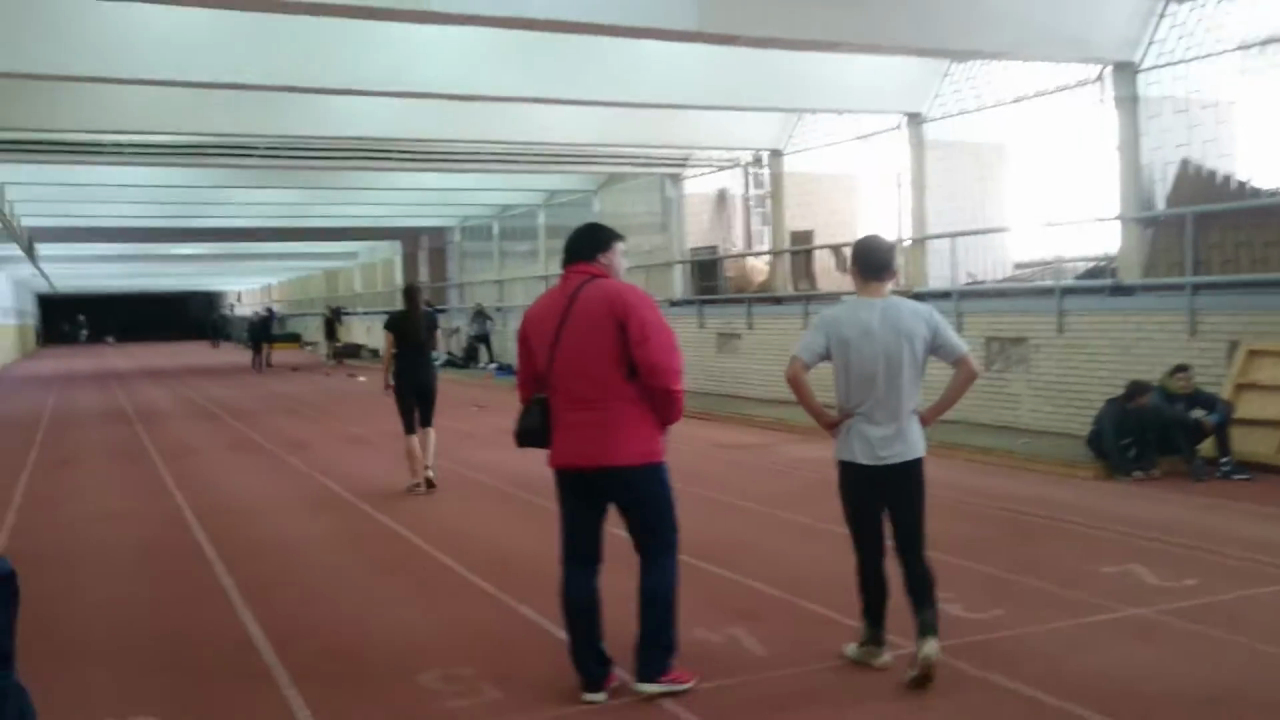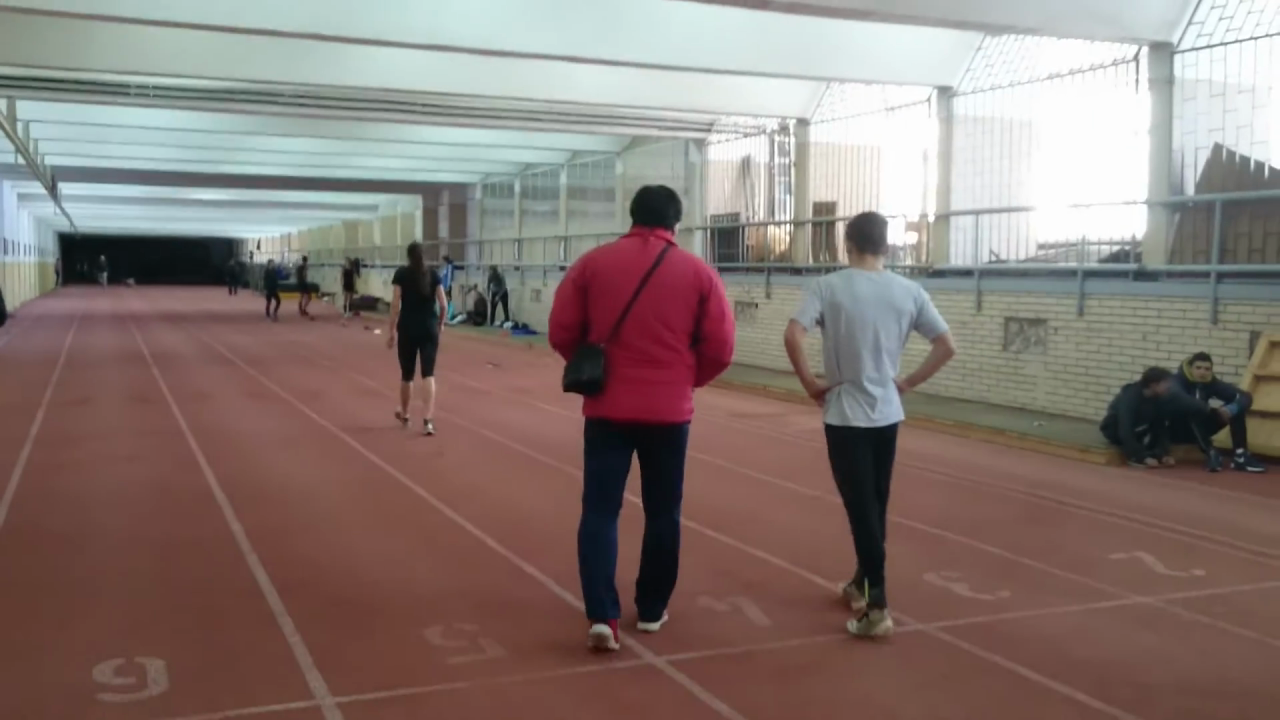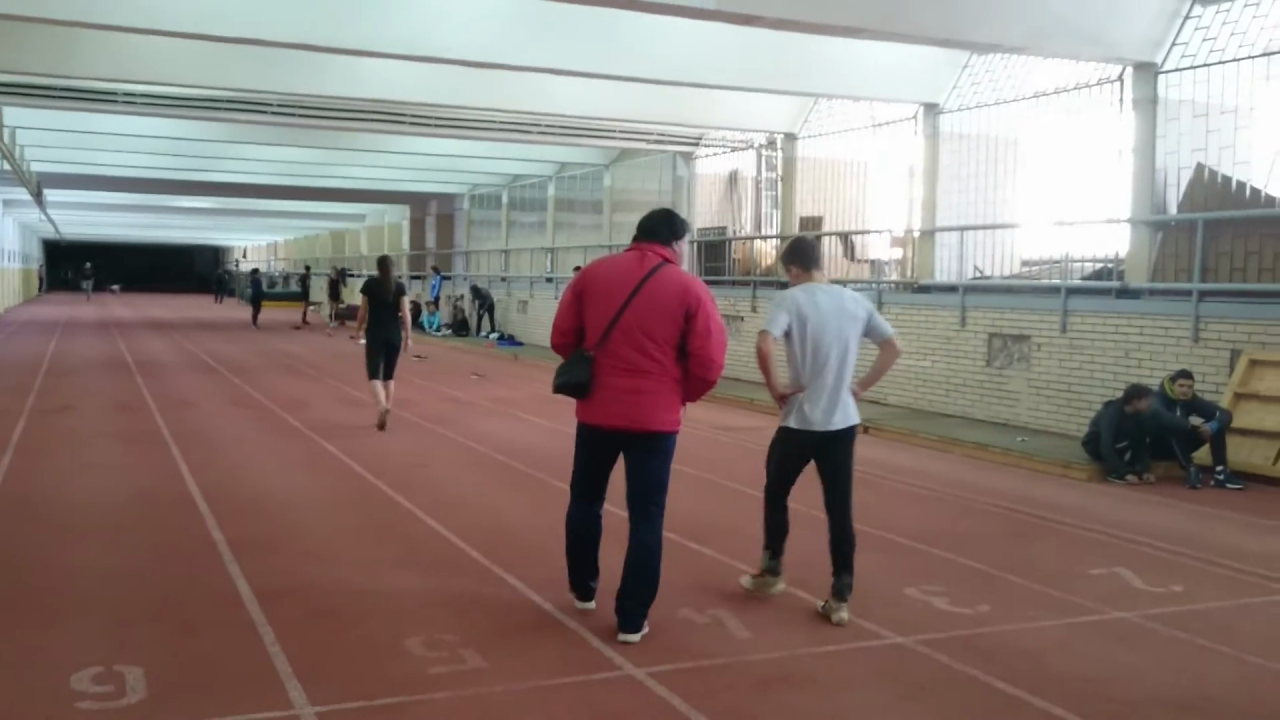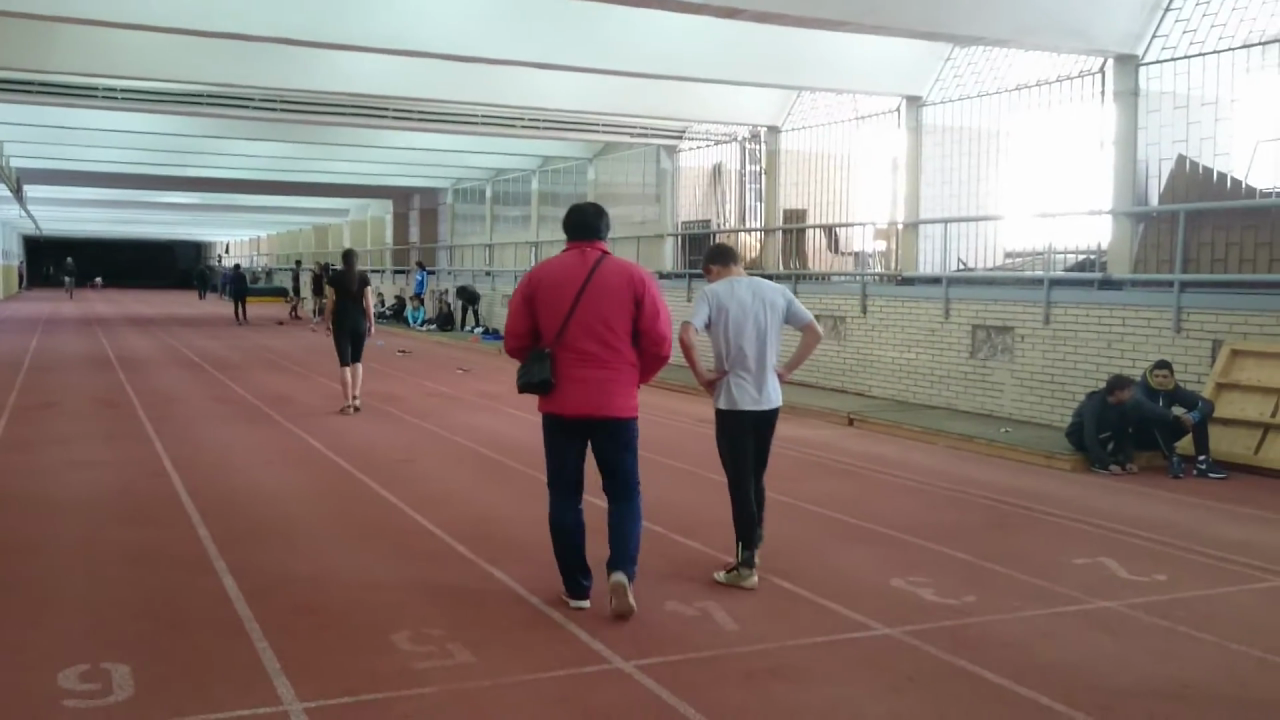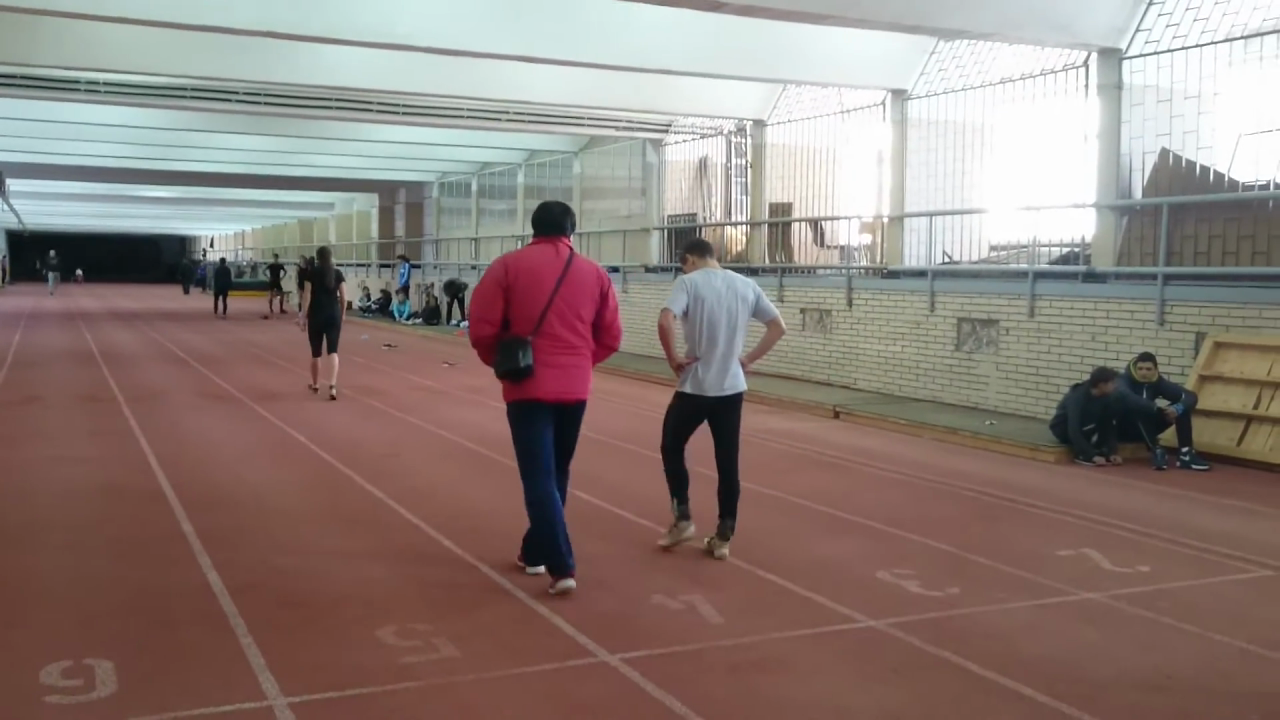
dt=0.7s
person 1, frame 1
left shoulder: (537, 312)
right shoulder: (624, 299)
left elbow: (531, 388)
right elbow: (663, 371)
right wrist: (664, 418)
left hip: (571, 455)
right hip: (632, 452)
left knee: (580, 563)
right knee: (659, 555)
left ankle: (594, 676)
right ankle: (654, 667)
person 1, frame 2
left shoulder: (593, 262)
right shoulder: (697, 271)
left elbow: (562, 334)
right elbow: (719, 349)
left hip: (607, 407)
right hip: (668, 410)
left knee: (599, 510)
right knee: (663, 513)
left ankle: (602, 614)
right ankle: (652, 608)
person 1, frame 3
left shoulder: (594, 273)
right shoulder: (690, 289)
left elbow: (562, 339)
right elbow: (708, 367)
right wrist: (679, 396)
left hip: (596, 411)
right hip: (656, 418)
left knee: (585, 502)
right knee: (646, 517)
left ankle: (583, 589)
right ankle: (631, 619)
person 1, frame 4
left shoulder: (539, 275)
right shoulder: (634, 276)
left elbow: (516, 342)
right elbow: (658, 344)
left hip: (560, 403)
right hip: (616, 404)
left knee: (565, 497)
right knee: (624, 493)
left ankle: (576, 588)
right ankle: (621, 571)
person 1, frame 5
left shoulder: (509, 265)
right shoulder: (595, 273)
left elbow: (481, 328)
right elbow: (610, 338)
left wrist: (500, 362)
left hip: (528, 387)
right hip: (575, 389)
left knee: (538, 477)
right knee: (556, 473)
left ankle: (561, 567)
right ankle: (535, 553)
person 2, frame 1
left shoulder: (833, 320)
right shoulder: (921, 316)
left elbow: (795, 373)
right elbow: (969, 369)
left wrist: (824, 418)
right wrist: (932, 414)
left hip: (858, 454)
right hip: (907, 453)
left knee: (869, 550)
right knee: (912, 552)
left ankle: (874, 643)
right ankle: (927, 637)
person 2, frame 2
left shoulder: (829, 286)
right shoulder: (909, 291)
left elbow: (792, 336)
right elbow: (946, 346)
left wrist: (811, 383)
right wrist: (908, 382)
left hip: (845, 417)
right hip: (888, 415)
left knee: (862, 512)
right knee: (875, 508)
left ankle: (876, 608)
right ankle: (861, 585)
person 2, frame 3
left shoulder: (790, 299)
right shoulder: (857, 301)
left elbow: (764, 346)
right elbow: (893, 348)
left wrist: (774, 388)
right wrist: (861, 386)
left hip: (800, 421)
right hip: (843, 421)
left knee: (776, 495)
right knee: (840, 510)
left ankle: (771, 573)
right ankle: (840, 599)
person 2, frame 4
left shoulder: (712, 293)
right shoulder: (776, 291)
left elbow: (686, 336)
right elbow: (815, 332)
left wrist: (701, 374)
right wrist: (786, 369)
left hip: (733, 402)
right hip: (769, 401)
left knee: (740, 483)
right knee: (755, 477)
left ankle: (746, 566)
right ankle: (752, 546)
person 2, frame 5
left shoulder: (688, 282)
right shoulder: (747, 285)
left elbow: (665, 321)
right elbow: (778, 327)
left wrist: (674, 358)
right wrist: (749, 358)
left hip: (695, 386)
right hip: (732, 388)
left knee: (672, 450)
right knee: (728, 464)
left ankle: (683, 521)
right ankle: (723, 537)
person 3, frame 1
left shoulder: (395, 319)
right shoulder: (430, 318)
left elbow: (388, 352)
left wrist: (386, 378)
left hip: (404, 378)
right hip: (427, 376)
left knee: (410, 429)
right knee: (427, 425)
left ankle: (416, 480)
right ankle: (428, 469)
person 3, frame 2
left shoulder: (401, 274)
right shoulder: (433, 274)
left elbow: (395, 305)
right elbow: (443, 304)
left wrist: (391, 330)
right wrist: (440, 323)
left hip: (407, 328)
right hip: (429, 328)
left knee: (407, 374)
right knee: (428, 374)
left ankle: (404, 415)
right ankle: (427, 421)
person 3, frame 3
left shoulder: (369, 284)
right shoulder: (399, 286)
left elbow: (363, 311)
right elbow: (405, 313)
left wrist: (359, 330)
right wrist: (408, 336)
left hip: (374, 334)
right hip: (394, 335)
left knee: (374, 376)
right knee: (388, 376)
left ankle: (383, 405)
right ankle: (385, 413)
person 3, frame 4
left shoulder: (334, 277)
right shoulder: (363, 277)
left elbow: (330, 303)
right elbow: (368, 303)
left wrist: (327, 322)
right wrist: (371, 324)
left hip: (341, 323)
right hip: (359, 323)
left knee: (344, 363)
right knee: (356, 360)
left ankle: (348, 404)
right ankle: (355, 396)
person 3, frame 5
left shoulder: (312, 272)
right shoulder: (337, 273)
left elbow: (307, 296)
right elbow: (343, 298)
left wrist: (303, 316)
right wrist: (342, 314)
left hip: (316, 316)
right hip: (334, 315)
left knee: (316, 352)
right knee: (333, 351)
left ankle: (315, 385)
right ankle: (332, 386)
